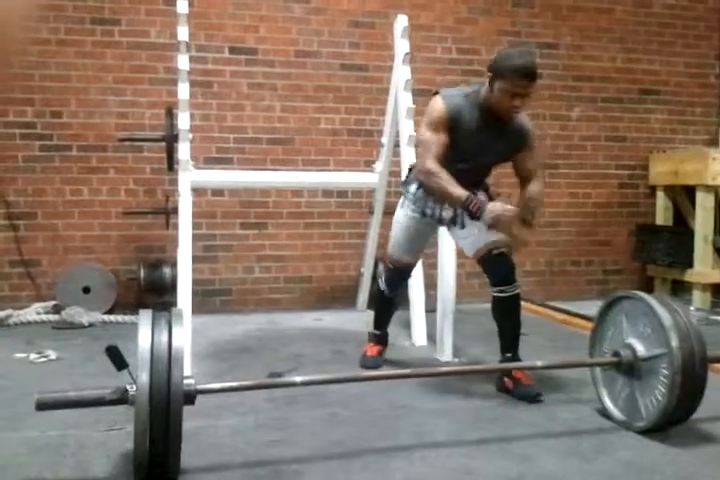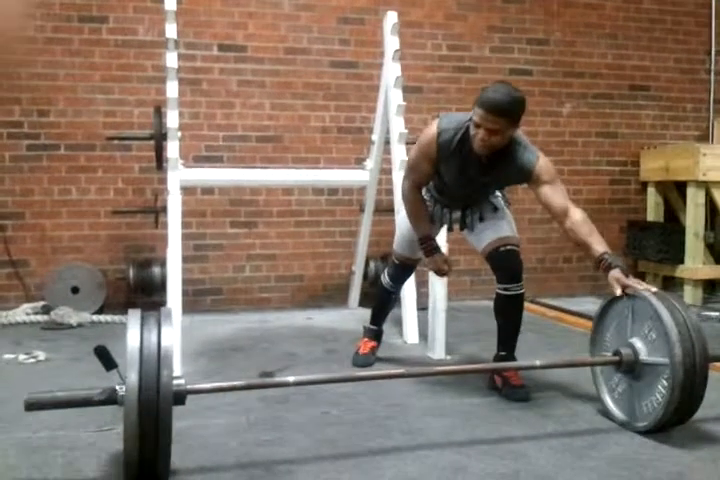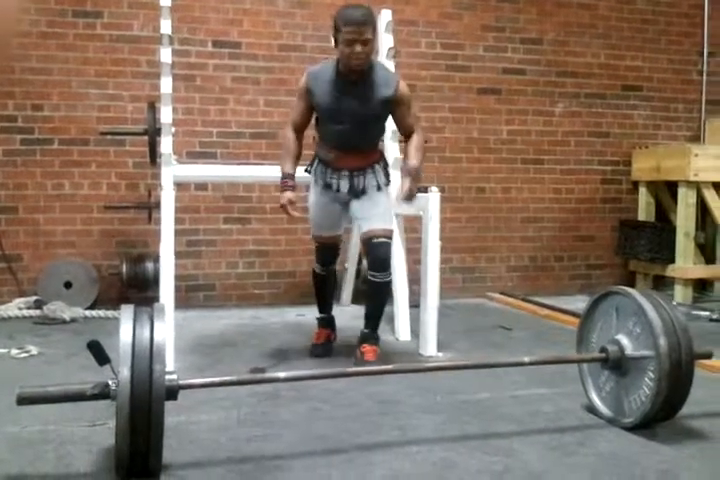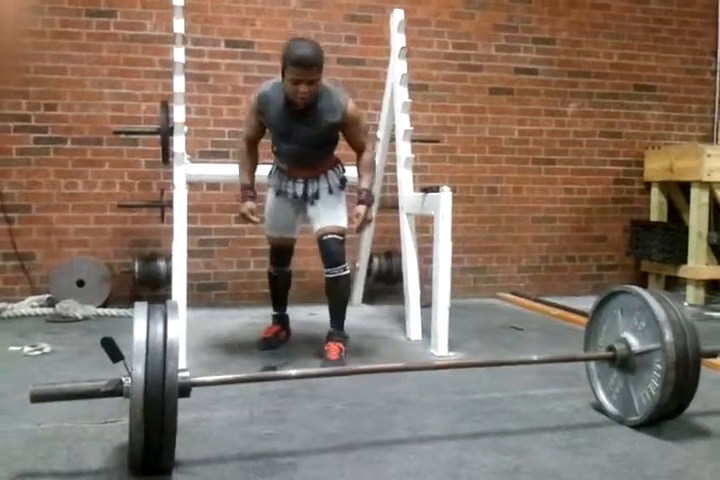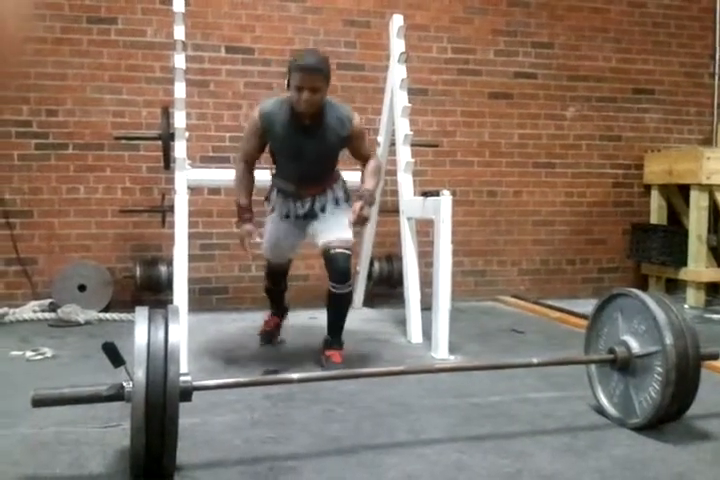
dt=1s
person 1, frame 1
left shoulder: (521, 129)
right shoulder: (445, 106)
left elbow: (532, 180)
right elbow: (427, 168)
left wrist: (522, 222)
right wrist: (479, 208)
left hip: (474, 198)
right hip: (424, 194)
left knee: (503, 270)
right knee: (396, 270)
left ankle: (510, 366)
right ankle: (377, 338)
person 1, frame 2
left shoulder: (530, 161)
right shoulder: (439, 134)
left elbow: (568, 213)
right elbow: (411, 187)
left wrist: (610, 262)
right wrist: (429, 247)
left hip: (483, 204)
right hip: (431, 198)
left knee: (510, 268)
right knee: (401, 264)
left ankle: (504, 363)
right ankle: (372, 334)
person 1, frame 3
left shoulder: (392, 85)
right shoulder: (313, 79)
left elbow: (413, 132)
right elbow: (294, 130)
left wrist: (412, 169)
right wrist: (287, 181)
left hip: (371, 176)
right hip: (326, 174)
left knee: (380, 255)
right knee: (325, 253)
left ankle: (370, 337)
right ankle: (325, 324)
person 1, frame 4
left shoulder: (342, 106)
right shoulder: (263, 99)
left elbow: (364, 149)
right elbow: (249, 144)
left wrist: (364, 198)
right wrist: (247, 193)
left hip: (325, 181)
right hip: (283, 180)
left knee: (333, 251)
right knee: (279, 252)
left ankle: (337, 336)
right ankle: (280, 322)
person 1, frame 5
left shoulder: (347, 121)
right shoulder: (265, 115)
left elbow: (370, 159)
right elbow: (245, 162)
left wrist: (365, 197)
right wrist: (244, 215)
left hip: (329, 198)
right hip: (285, 198)
left knee: (340, 265)
right knee: (275, 268)
left ankle: (333, 343)
right ankle: (277, 313)
